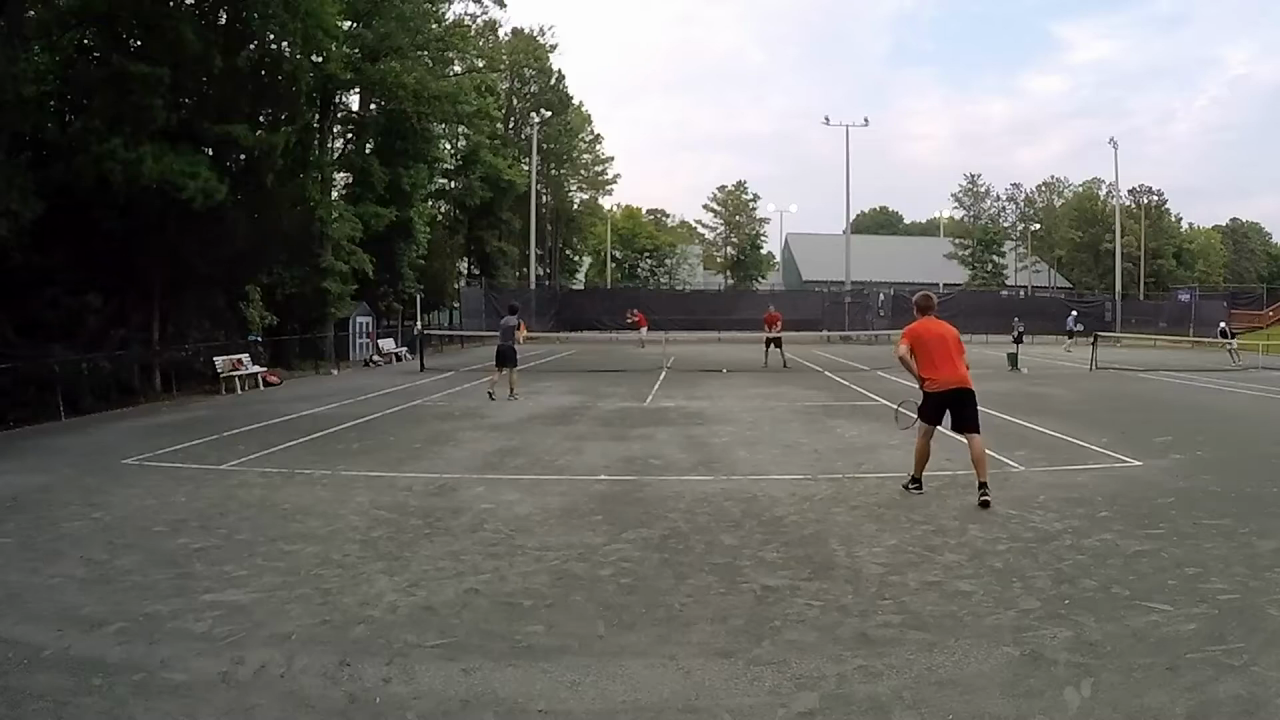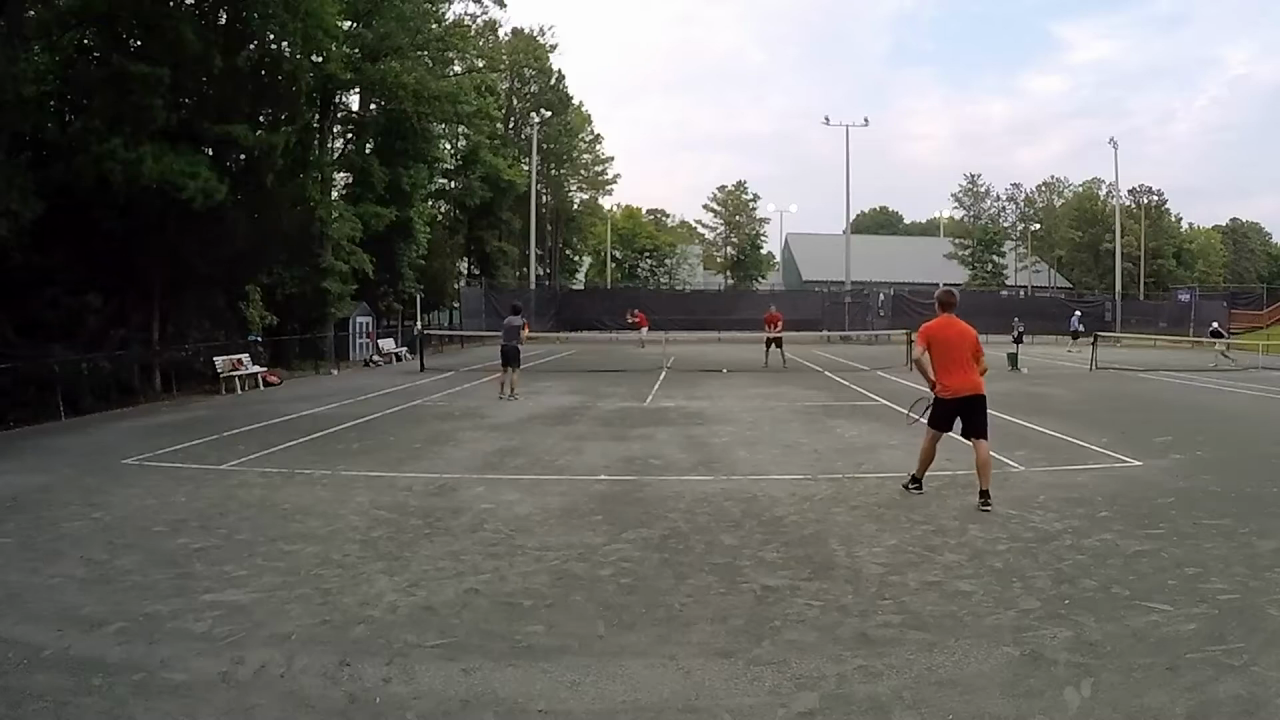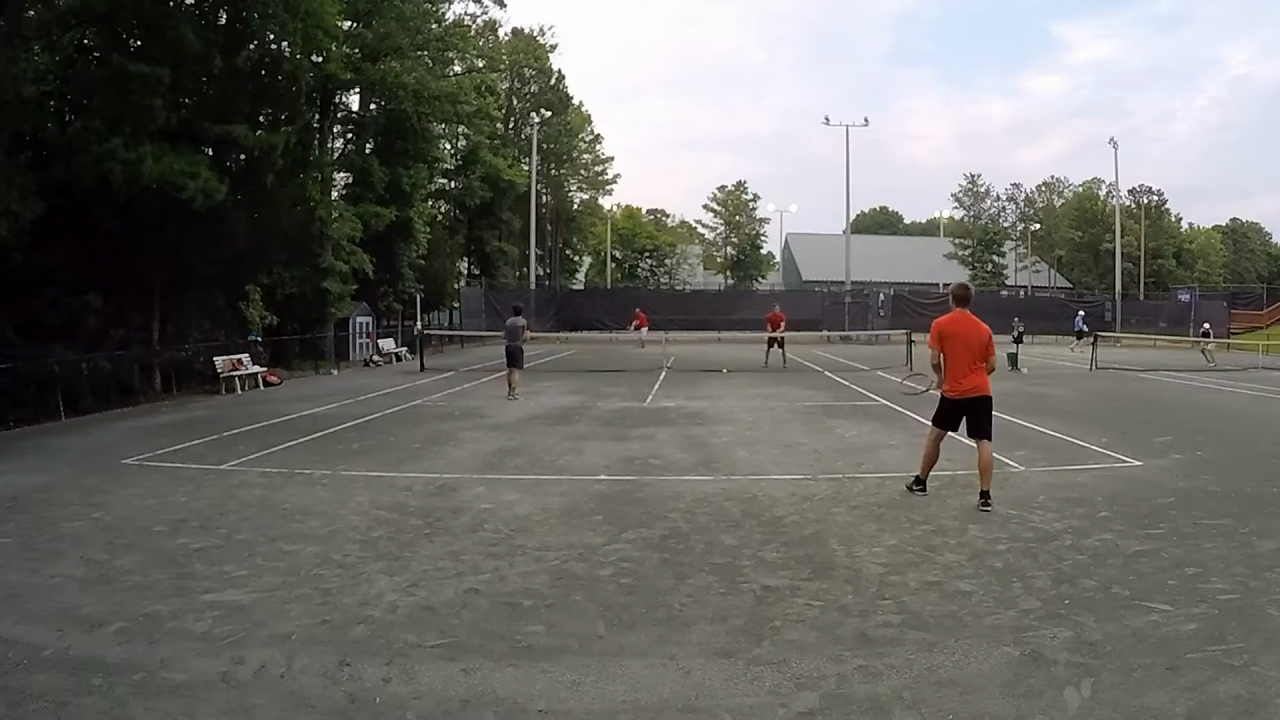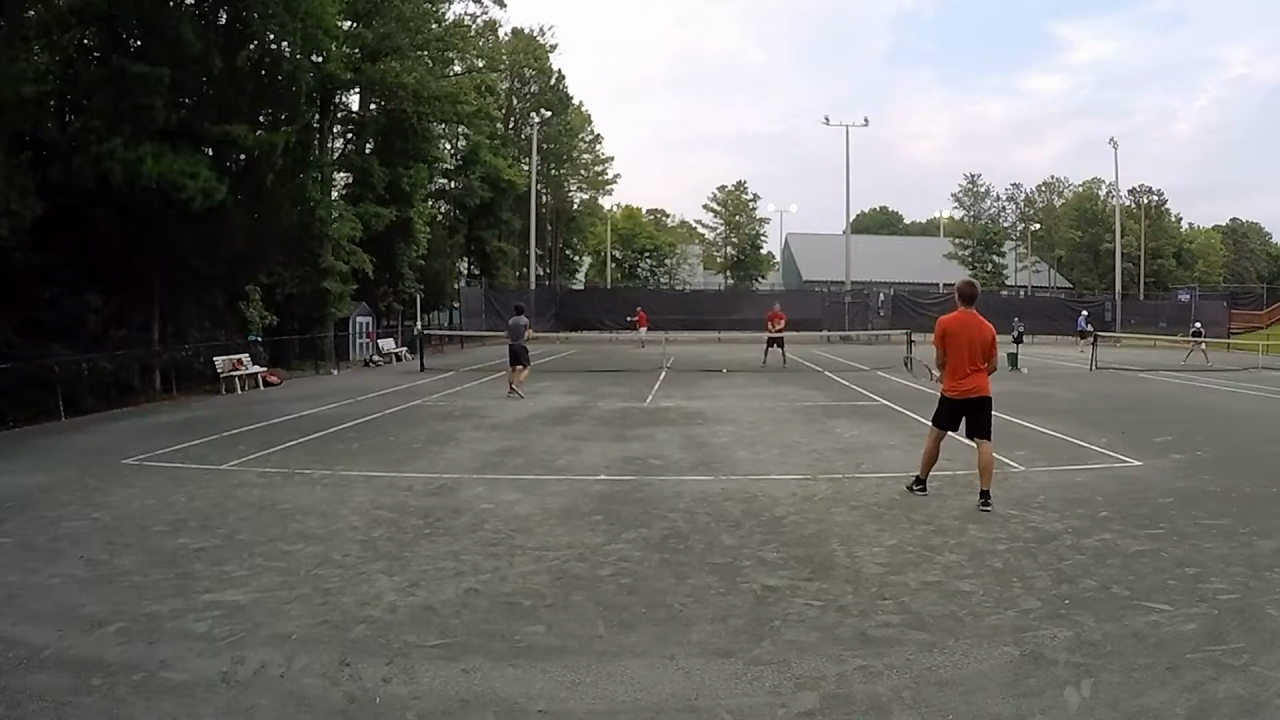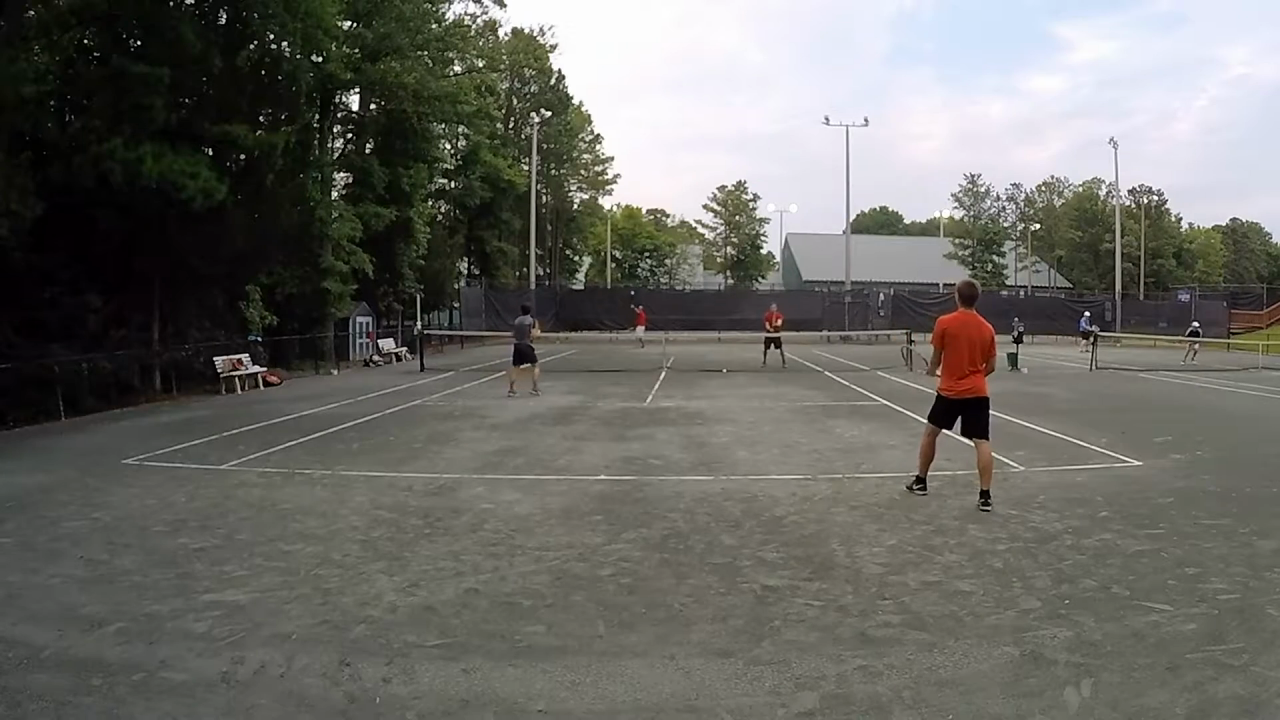
dt=0.2s
person 1, frame 1
left shoulder: (912, 330)
right shoulder: (951, 329)
left elbow: (902, 354)
right elbow: (965, 364)
left wrist: (919, 377)
left hip: (936, 388)
right hip: (963, 385)
left knee: (924, 434)
right knee: (973, 436)
left ankle: (916, 481)
right ankle: (983, 488)
person 1, frame 2
left shoulder: (929, 329)
right shoulder: (970, 331)
left elbow: (917, 357)
right elbow: (983, 367)
left wrist: (931, 381)
left hip: (948, 393)
right hip: (975, 391)
left knee: (932, 438)
right knee: (980, 442)
left ankle: (916, 481)
right ankle: (985, 495)
person 1, frame 3
left shoulder: (941, 324)
right shoulder: (984, 328)
left elbow: (935, 360)
right elbow: (992, 365)
left wrist: (941, 379)
left hip: (954, 393)
right hip: (981, 392)
left knee: (935, 437)
right knee: (984, 443)
left ankle: (920, 482)
right ankle: (985, 495)
person 1, frame 4
left shoulder: (945, 322)
right shoulder: (988, 328)
left elbow: (940, 361)
right elbow: (993, 366)
left hip: (953, 392)
right hip: (981, 393)
left knee: (935, 437)
right knee: (984, 443)
left ankle: (920, 482)
right ankle: (985, 495)
person 1, frame 5
left shoulder: (944, 323)
right shoulder: (987, 328)
left elbow: (936, 360)
right elbow: (991, 366)
left wrist: (931, 370)
left hip: (950, 392)
right hip: (978, 393)
left knee: (930, 433)
right knee: (982, 442)
left ankle: (920, 482)
right ankle: (985, 495)
